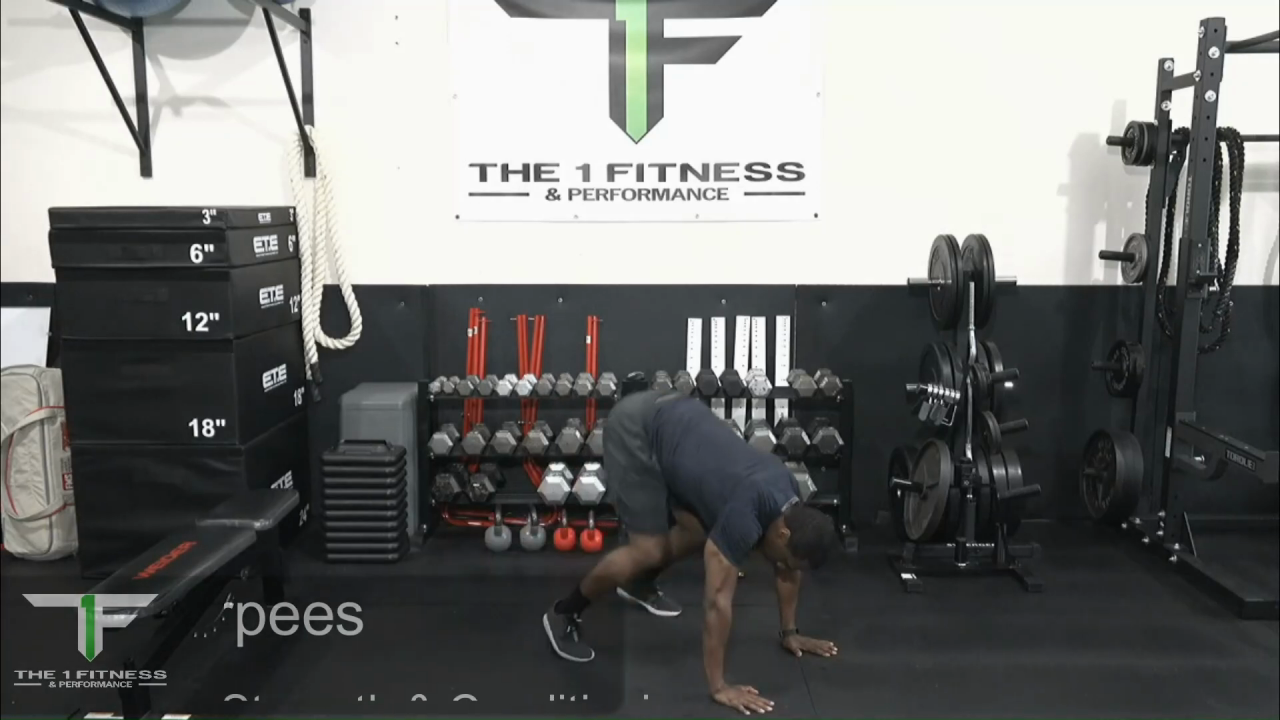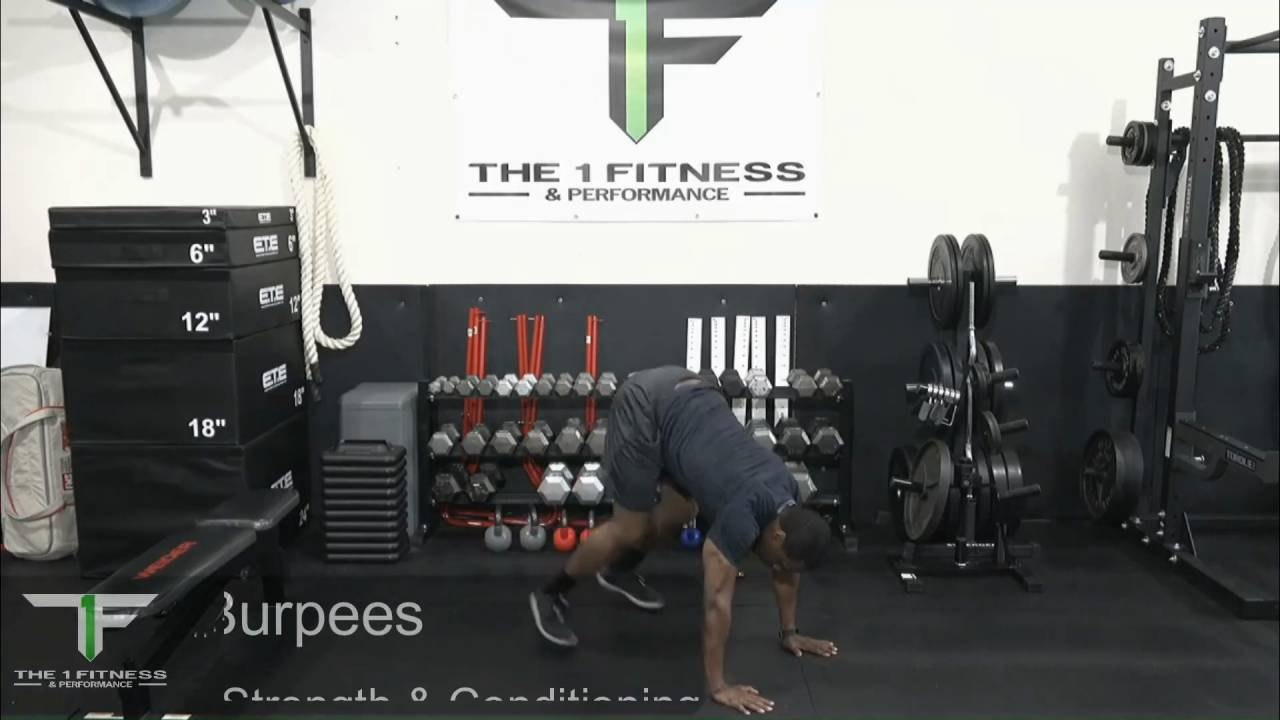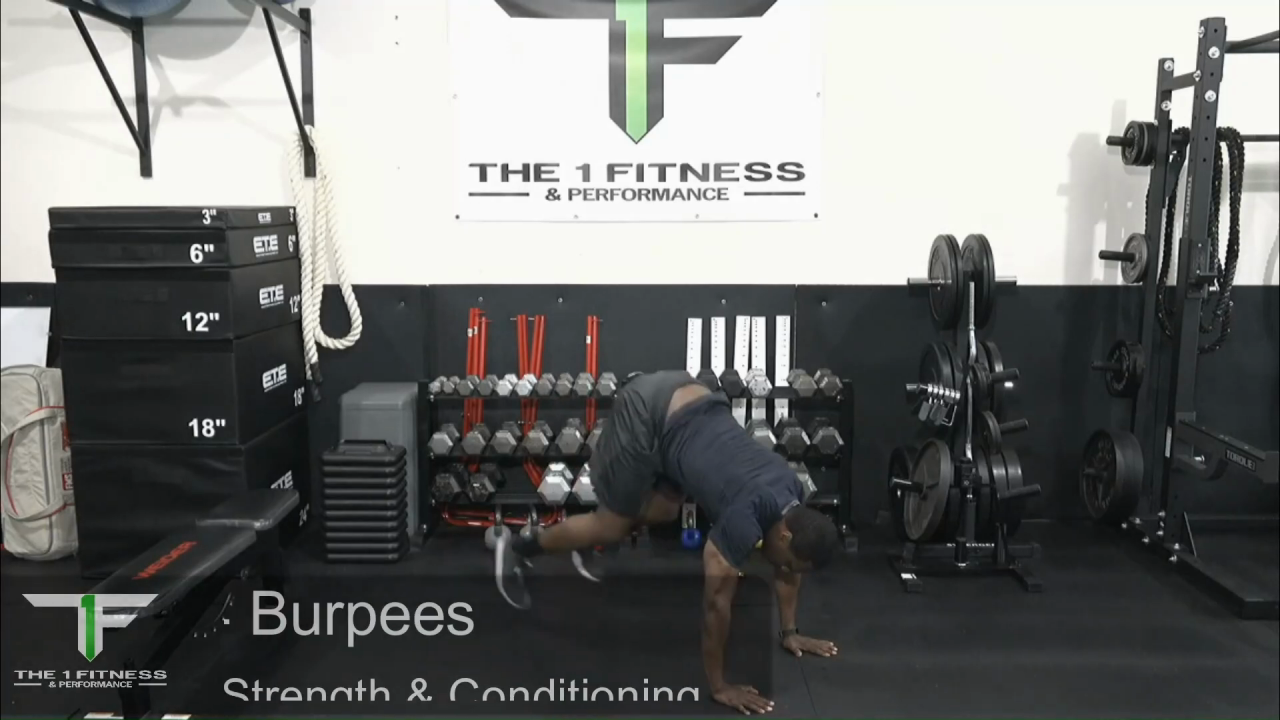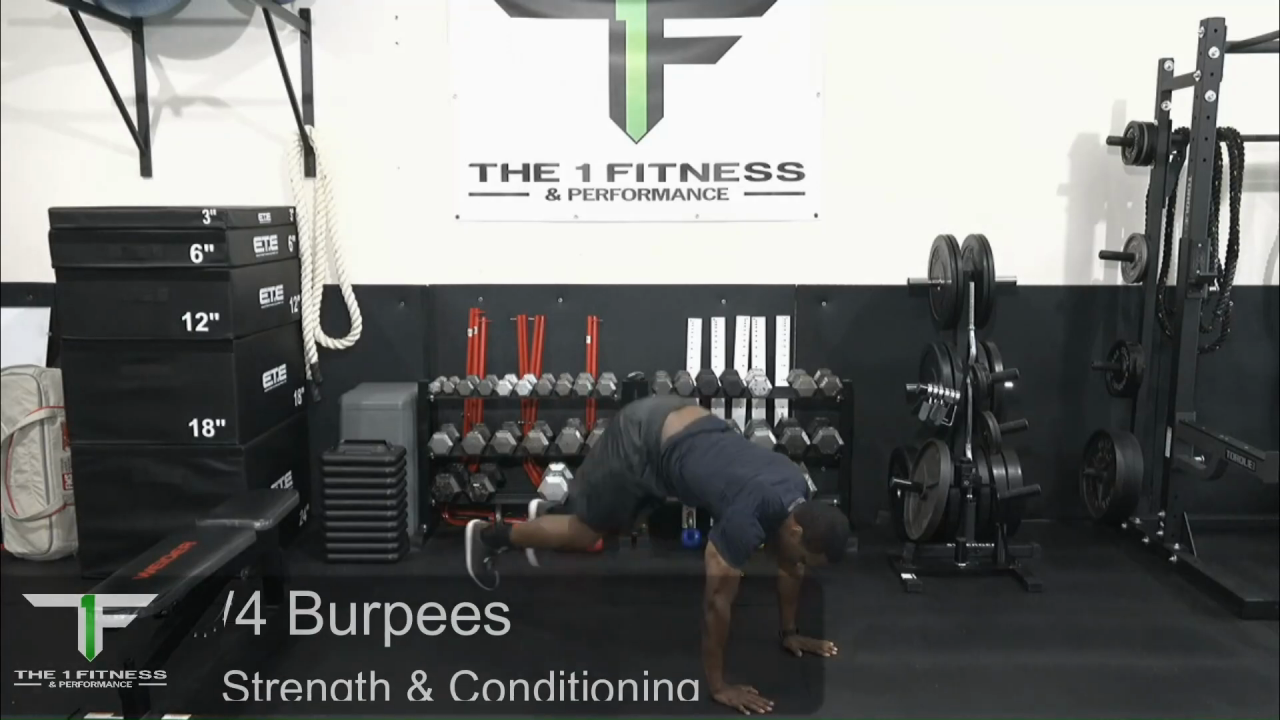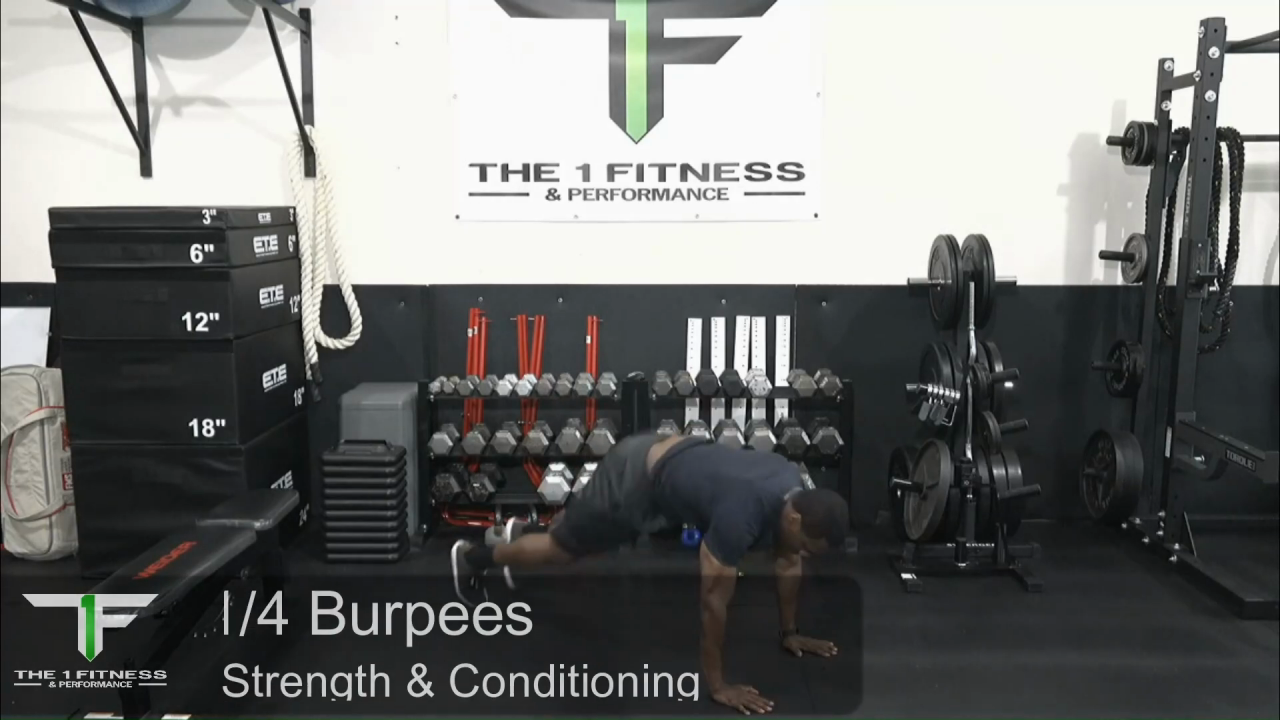
dt=0.1s
person 1, frame 1
left shoulder: (789, 504)
right shoulder: (745, 515)
left elbow: (786, 571)
right elbow: (719, 600)
left wrist: (789, 633)
right wrist: (719, 687)
left hip: (670, 417)
right hip: (637, 426)
left knee: (697, 531)
right knee: (648, 551)
left ankle: (638, 584)
right ankle: (565, 612)
person 1, frame 2
left shoulder: (790, 502)
right shoulder: (746, 514)
left elbow: (786, 573)
right elbow: (718, 600)
left wrist: (790, 632)
right wrist: (717, 685)
left hip: (681, 390)
right hip: (648, 401)
left knee: (681, 510)
right knee: (632, 525)
left ankle: (619, 572)
right ankle: (552, 593)
person 1, frame 3
left shoulder: (790, 495)
right shoulder: (747, 517)
left elbow: (786, 572)
right elbow: (717, 600)
left wrist: (789, 633)
right wrist: (718, 685)
left hip: (678, 397)
right hip: (647, 412)
left knee: (661, 511)
right knee: (611, 526)
left ankle: (584, 545)
right ankle: (519, 549)
person 1, frame 4
left shoulder: (795, 496)
right shoulder: (748, 518)
left elbow: (788, 567)
right elbow: (718, 602)
left wrist: (790, 633)
right wrist: (718, 685)
left hip: (675, 416)
right hip: (644, 436)
left knee: (619, 521)
right knee: (589, 529)
left ankle: (546, 514)
right ankle: (486, 536)
person 1, frame 5
left shoulder: (792, 490)
right shoulder: (742, 515)
left elbow: (787, 563)
right elbow: (713, 602)
left wrist: (789, 632)
right wrist: (718, 686)
left hip: (661, 453)
right hip: (634, 476)
left knee: (595, 535)
right knee: (566, 548)
left ankle: (522, 531)
right ankle: (472, 557)
